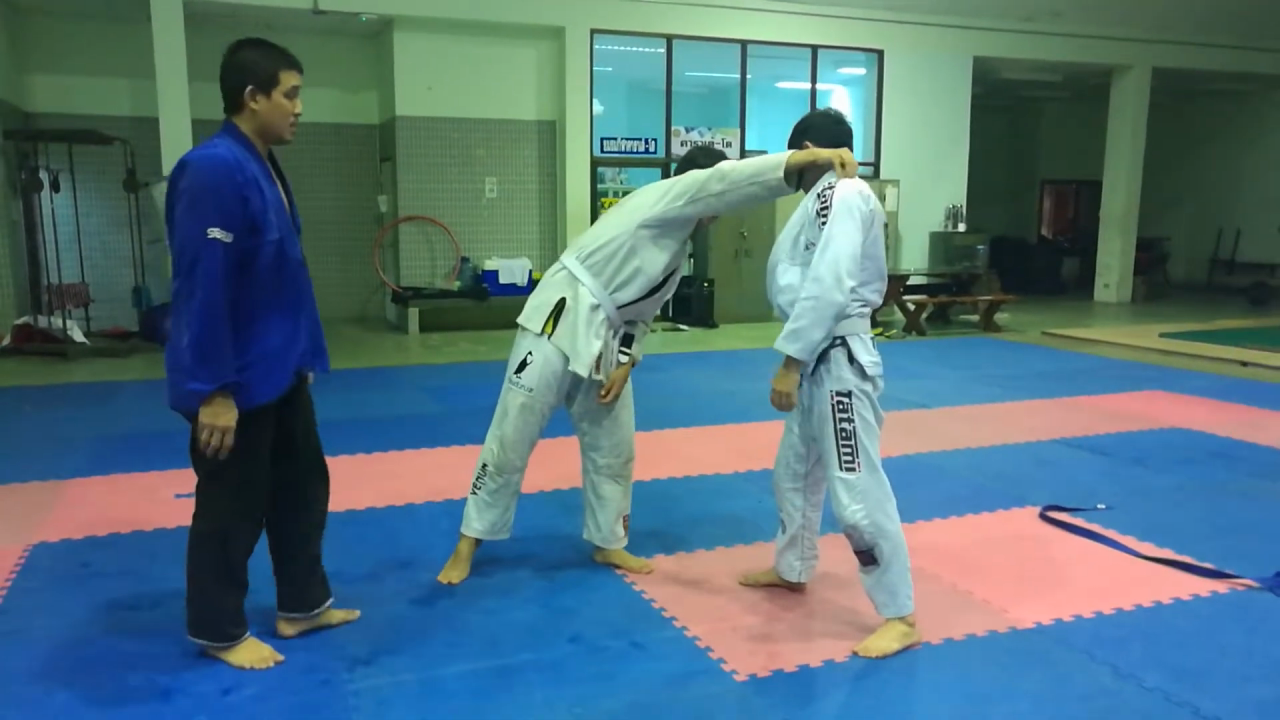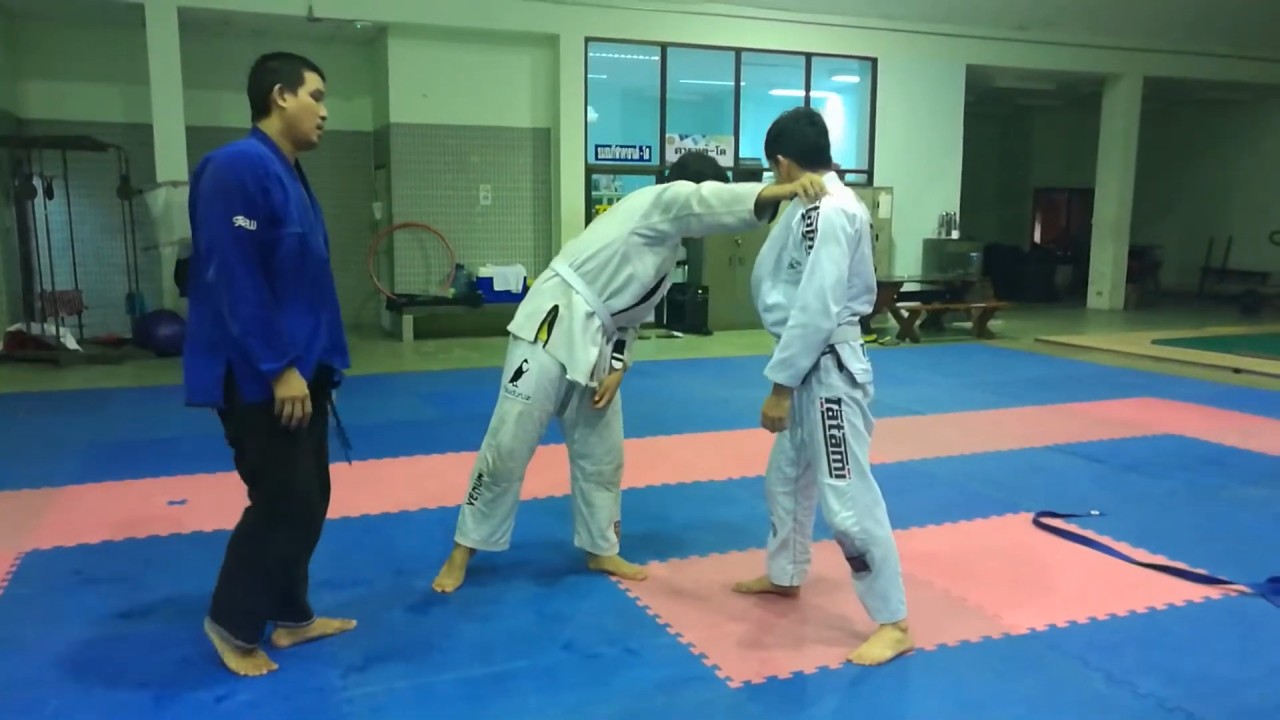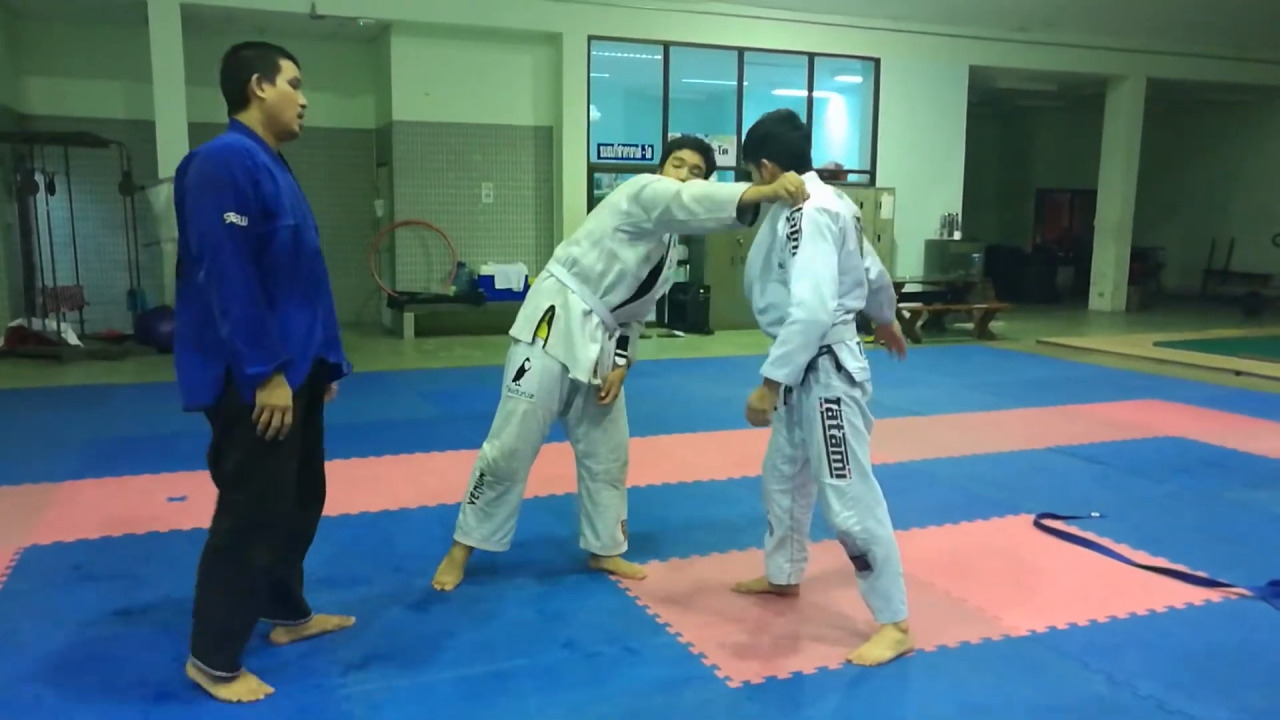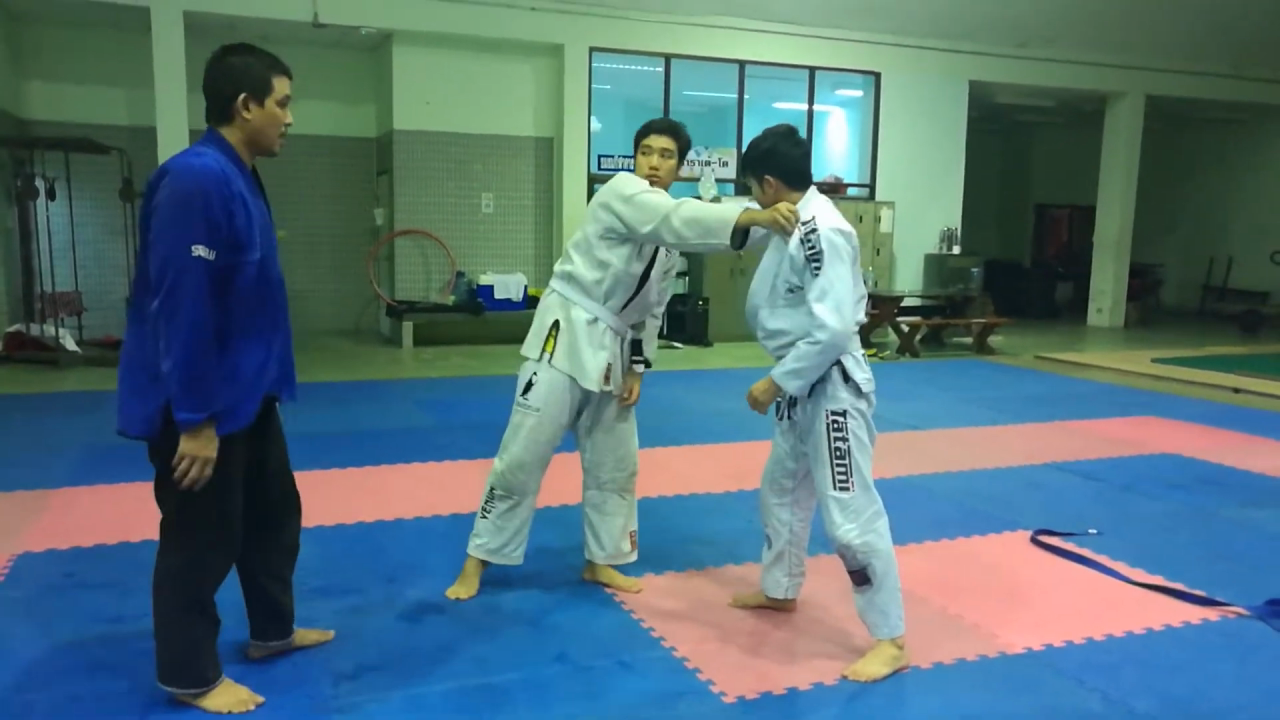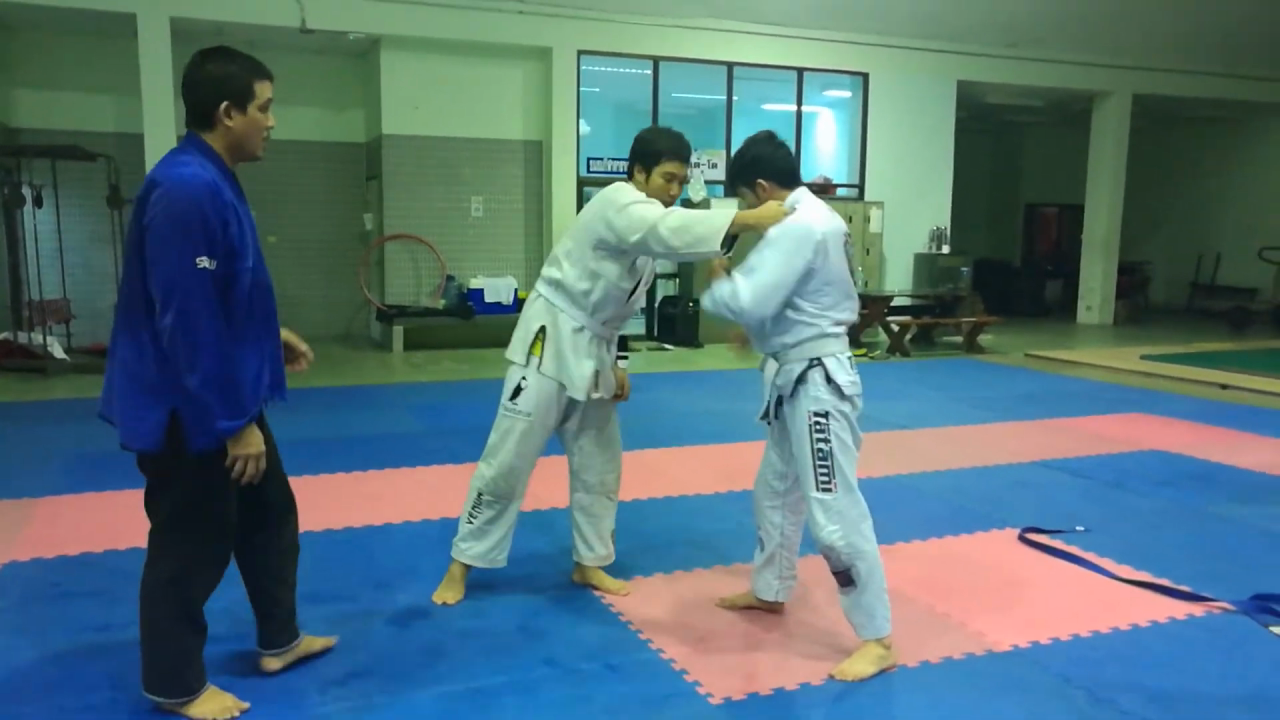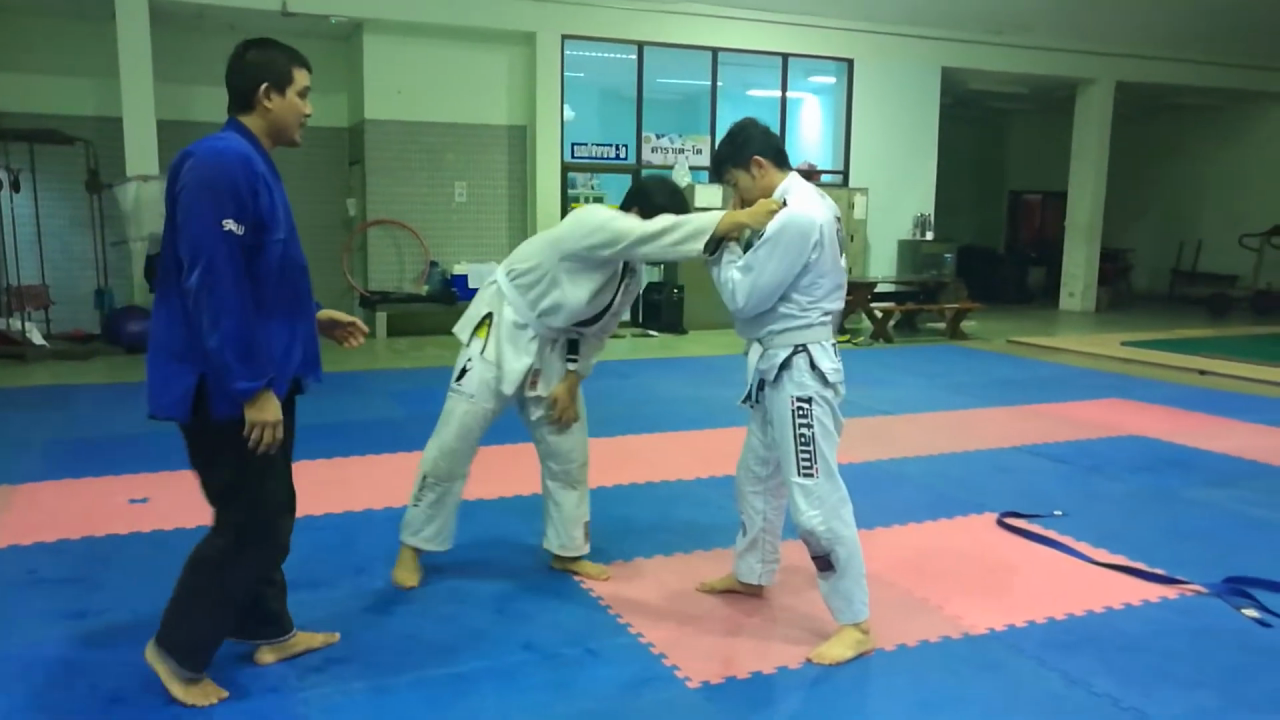
dt=0.5s
person 1, frame 1
left shoulder: (262, 166)
right shoulder: (214, 172)
right elbow: (202, 288)
left wrist: (295, 357)
right wrist: (213, 390)
left hip: (279, 366)
right hip: (236, 378)
left knee: (305, 482)
right knee: (234, 503)
left ankle: (301, 603)
right ankle: (218, 631)
person 1, frame 2
left shoulder: (289, 175)
right shoulder: (238, 168)
right elbow: (234, 279)
left wrist: (316, 364)
right wrist: (279, 366)
left hip: (298, 367)
right hip: (259, 374)
left knee: (307, 498)
right knee: (282, 501)
left ankle: (288, 615)
right ankle: (232, 625)
person 1, frame 3
left shoulder: (268, 165)
right shoulder: (224, 163)
right elbow: (226, 279)
left wrist: (317, 361)
right wrist: (265, 373)
left hip: (291, 368)
right hip: (252, 378)
left knee: (300, 500)
right knee: (254, 511)
left ankle: (286, 613)
right ankle: (213, 656)
person 1, frame 4
left shoulder: (237, 177)
right shoulder: (196, 181)
right elbow: (180, 308)
right wrist: (195, 419)
left hip: (242, 389)
right hip: (197, 402)
left knee: (274, 512)
right knee: (202, 536)
left ankle: (271, 629)
person 1, frame 5
left shoulder: (210, 181)
right shoulder: (186, 192)
right elbow: (189, 320)
left wrist: (267, 336)
right wrist: (234, 422)
left hip: (222, 393)
right hip: (188, 407)
left knee: (270, 512)
right knee: (191, 545)
left ankle: (279, 638)
person 1, frame 6
left shoulder: (251, 165)
right shoulder: (220, 164)
right elbow: (214, 287)
left wrist: (311, 319)
right wrist: (253, 388)
left hip: (255, 376)
right hip: (227, 386)
left knee: (268, 513)
right knee: (249, 519)
left ankle: (266, 630)
right ankle: (178, 648)
person 2, frame 1
left shoulder: (843, 195)
right shoulder: (833, 197)
left elbow: (827, 289)
left wrist: (787, 362)
left hip: (840, 360)
right hip: (818, 358)
left knee: (857, 489)
right knee: (796, 470)
left ankle: (900, 616)
right ankle: (793, 568)
person 2, frame 2
left shoulder: (827, 211)
right shoulder: (818, 204)
left elbow: (815, 311)
left wrist: (779, 386)
left hip: (828, 369)
right hip: (809, 367)
left knee: (847, 499)
right knee: (787, 477)
left ankle: (893, 623)
right ankle: (784, 575)
person 2, frame 3
left shoulder: (807, 212)
right shoulder: (822, 199)
left elbow: (810, 310)
right elbow: (873, 270)
left wrist: (769, 382)
right wrist: (886, 318)
left hip: (825, 368)
right hip: (807, 367)
left knee: (849, 497)
right knee: (783, 475)
left ankle: (894, 622)
right ankle: (783, 574)
person 2, frame 4
left shoulder: (822, 232)
right shoulder: (792, 220)
left elbow: (833, 330)
right elbow: (749, 230)
left wrist: (775, 383)
left hip: (833, 385)
right hip: (801, 386)
left knee: (851, 513)
right knee: (781, 490)
left ankle: (890, 640)
right ankle: (780, 589)
person 2, frame 5
left shoulder: (798, 228)
right shoulder: (806, 219)
left elbow: (751, 301)
left wrist: (717, 285)
left hip: (817, 381)
right hip: (794, 380)
left knee: (835, 512)
right knee: (776, 491)
left ankle: (877, 639)
right ankle: (770, 590)
person 2, frame 6
left shoulder: (794, 218)
right shoulder: (808, 200)
left elbow: (744, 296)
right elbow: (805, 284)
left wrist: (723, 247)
left hip: (799, 368)
right hip: (777, 365)
left knee: (815, 499)
right knee: (757, 476)
left ankle: (855, 624)
right ankle: (751, 574)
person 3, frame 1
left shoulder: (677, 246)
right shoulder: (663, 196)
right elbow: (728, 181)
left wrist: (624, 364)
right wrist: (812, 157)
left hip: (603, 341)
right hip: (559, 322)
left knee: (613, 447)
right knee: (512, 440)
left ankle: (607, 544)
right ankle: (467, 545)
person 3, frame 2
left shoulder: (665, 249)
right shoulder: (657, 201)
right elbow: (705, 202)
left wrist: (616, 369)
right wrist: (784, 190)
left hip: (592, 345)
right hip: (554, 329)
left knee: (601, 454)
right knee: (508, 448)
left ankle: (600, 550)
right ankle: (462, 553)
person 3, frame 3
left shoulder: (668, 249)
right shoulder: (642, 191)
right elbow: (689, 202)
left wrist: (620, 365)
right wrist: (764, 191)
left hip: (597, 343)
right hip: (554, 326)
left knee: (607, 453)
right knee: (511, 446)
left ankle: (603, 549)
right ankle: (461, 549)
person 3, frame 4
left shoulder: (664, 240)
right shoulder: (620, 191)
right elbow: (678, 219)
left wrist: (637, 369)
right wrist: (754, 216)
left hip: (611, 351)
right hip: (566, 339)
left knee: (615, 465)
right knee: (522, 458)
left ankle: (601, 561)
right ankle: (478, 560)
person 3, frame 5
left shoulder: (644, 224)
right shoulder: (617, 202)
right elbow: (666, 231)
left wrist: (616, 363)
right wrist: (748, 219)
left hip: (592, 353)
right hip: (551, 343)
left knee: (599, 467)
right knee: (508, 463)
left ankle: (588, 563)
right ankle: (462, 565)
person 3, frame 6
left shoulder: (631, 268)
right shoulder: (594, 224)
left elbow: (596, 327)
right elbow: (658, 236)
left wrist: (571, 380)
right wrist: (735, 219)
left hip: (548, 344)
right hip: (500, 329)
left knee: (566, 453)
right knee: (451, 448)
left ankle: (567, 550)
right ankle: (413, 547)
